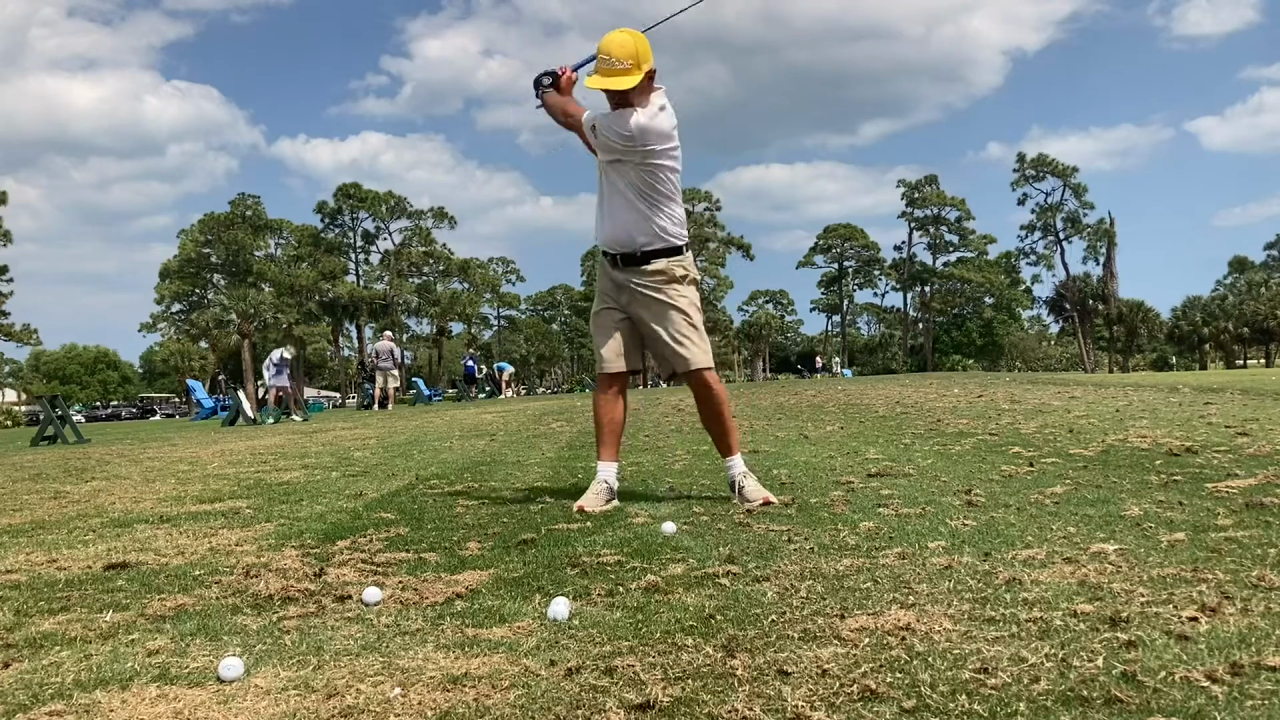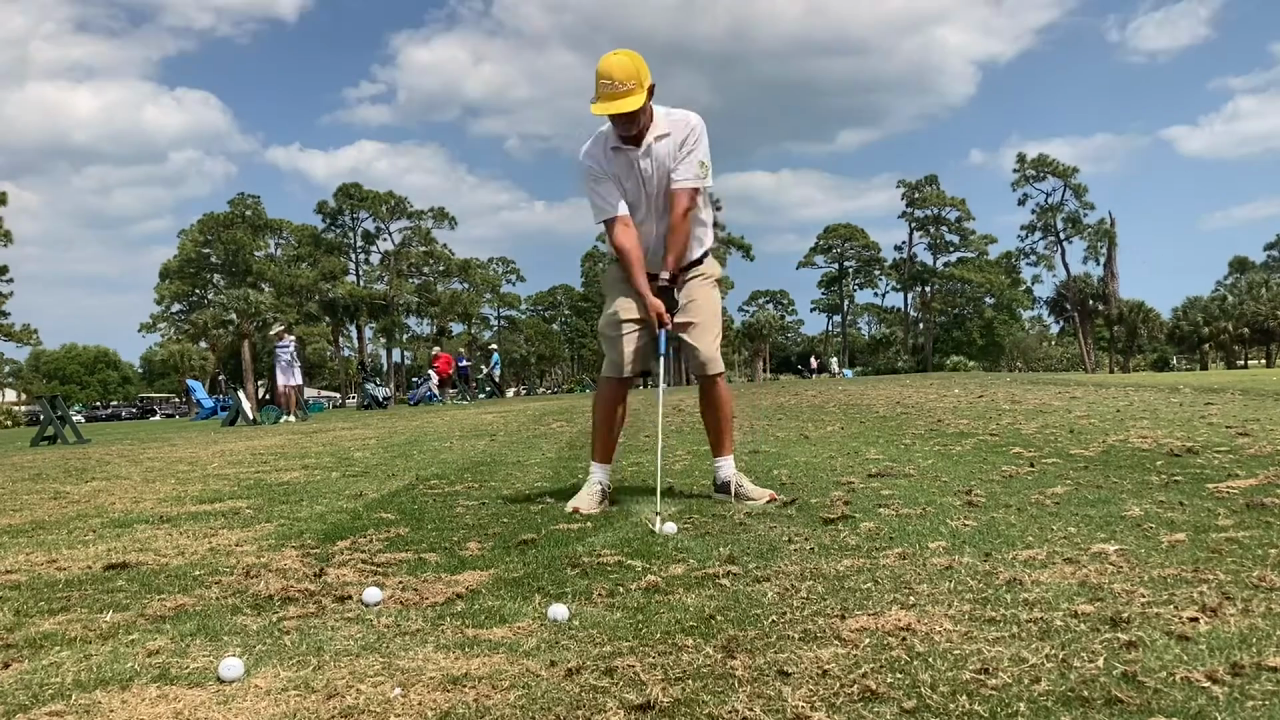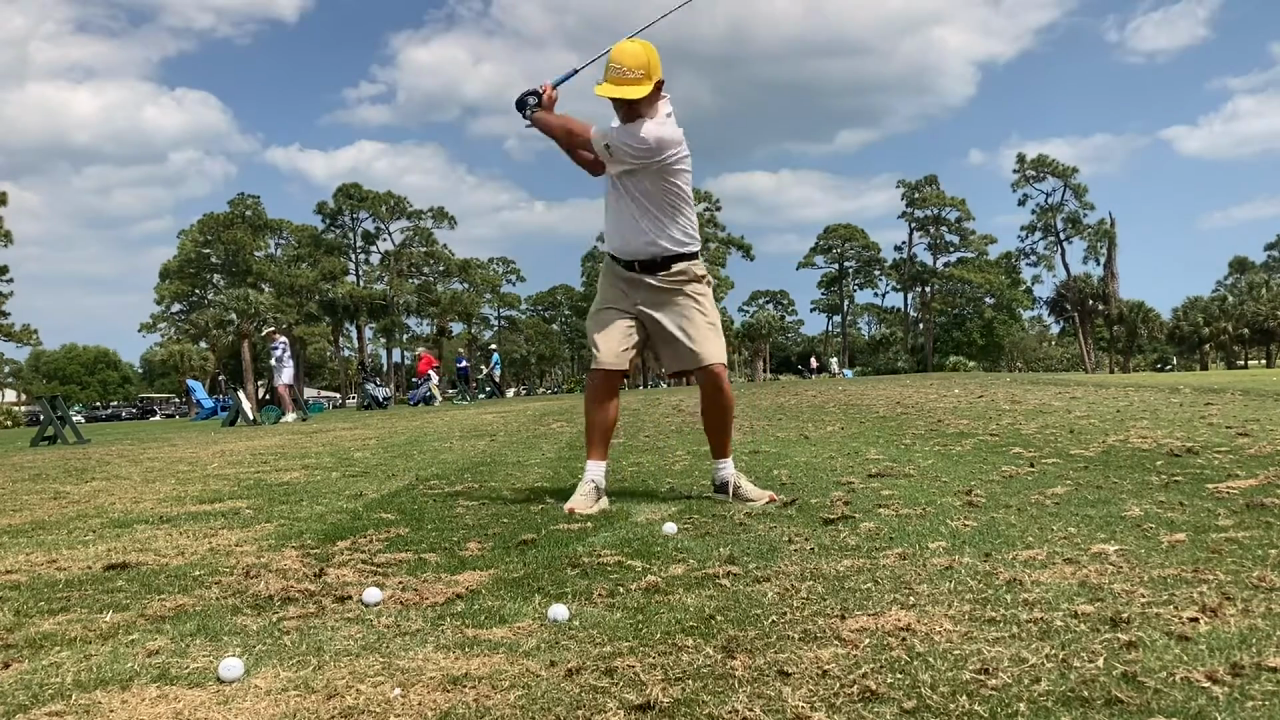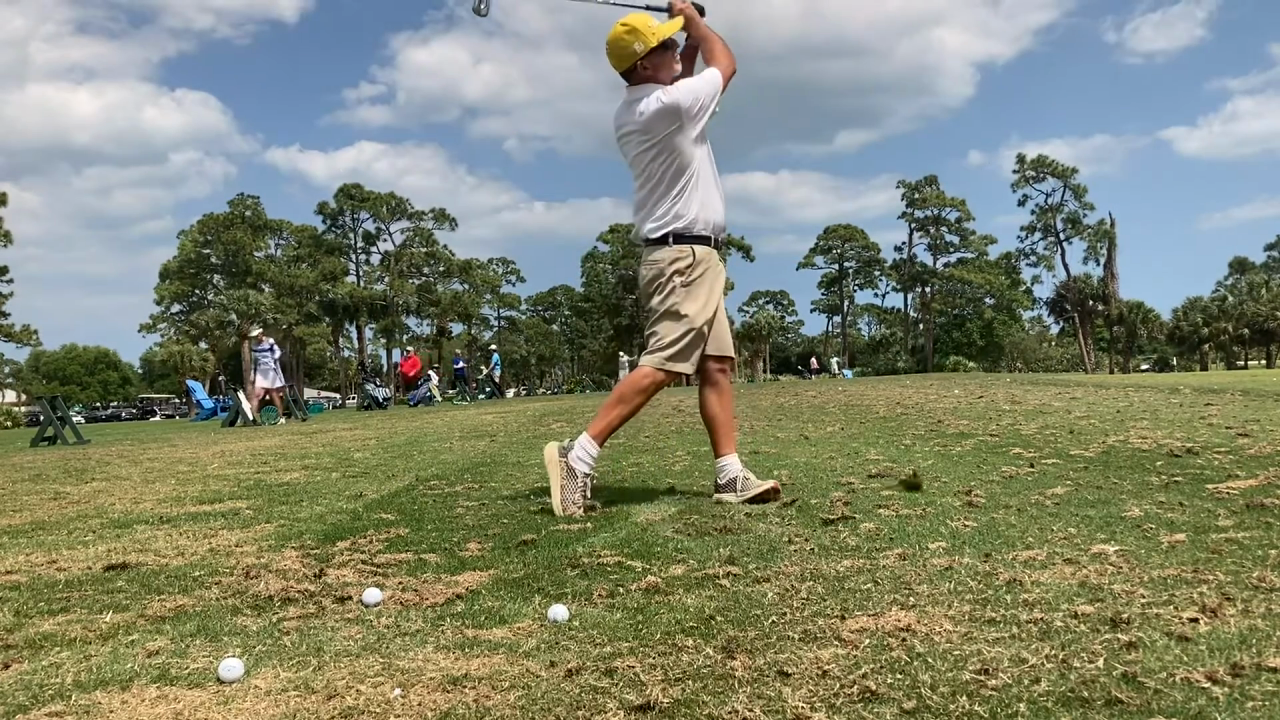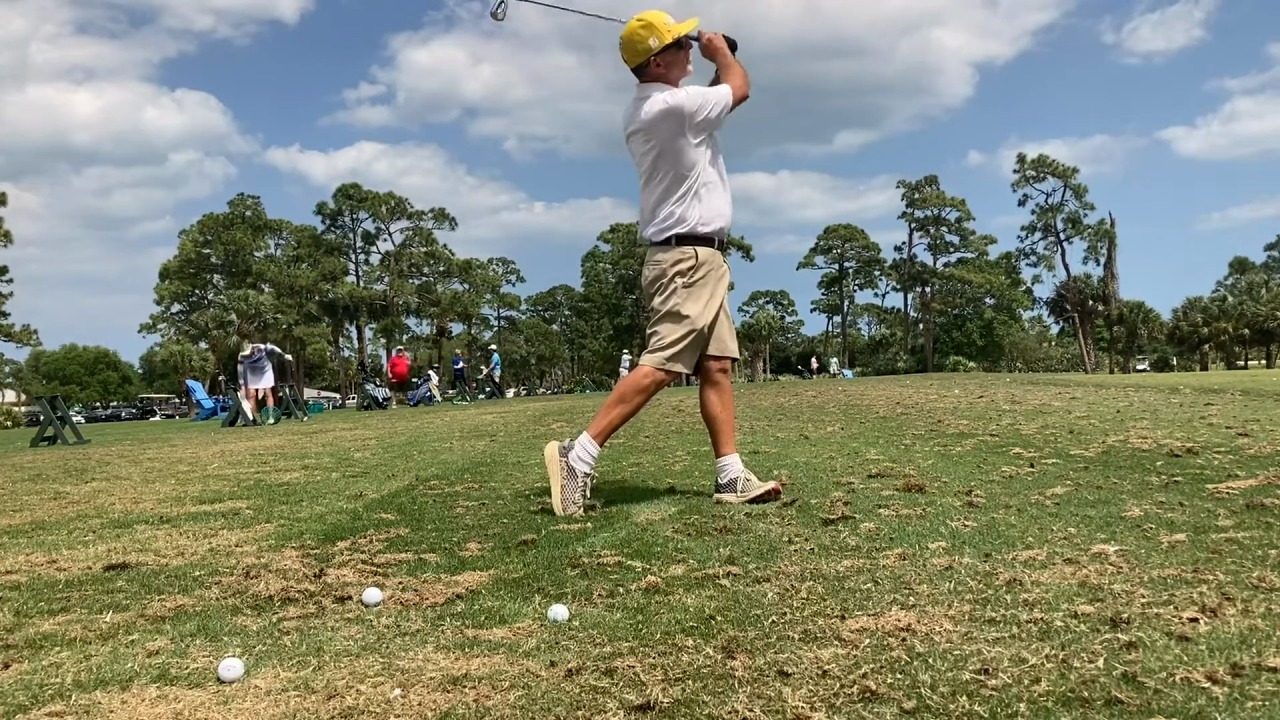
dt=1s
person 1, frame 1
left shoulder: (643, 125)
right shoulder: (631, 109)
left elbow: (574, 119)
right elbow: (604, 149)
left wrist: (552, 96)
right wrist: (566, 96)
left hip: (661, 269)
right hip: (614, 266)
left knee: (698, 370)
right knee: (610, 372)
left ankle: (739, 473)
right ankle: (606, 479)
person 1, frame 2
left shoulder: (687, 128)
right shoulder: (595, 154)
left elbow: (682, 209)
right elbow: (620, 229)
left wrist: (669, 278)
right wrist: (646, 293)
left hip: (690, 269)
right hip: (630, 274)
left knee: (711, 370)
right knee: (616, 373)
left ankle: (726, 476)
right ankle: (598, 480)
person 1, frame 3
left shoulder: (658, 135)
right shoulder: (631, 120)
left elbow: (582, 138)
right elbow: (594, 162)
left wrist: (538, 114)
right wrist: (548, 116)
left hip: (675, 275)
right hip: (622, 273)
left knee: (713, 371)
right knee: (605, 372)
left ankle: (725, 475)
right ankle: (593, 480)
person 1, frame 4
left shoulder: (632, 111)
right shoulder: (668, 105)
right elbow: (725, 66)
left hip: (687, 256)
right hip: (685, 256)
left knee: (716, 367)
right knee: (660, 367)
left ankle: (730, 476)
right ankle: (578, 455)
person 1, frame 5
left shoulder: (644, 109)
right shoulder: (675, 105)
right elbow: (739, 86)
left wrist: (702, 50)
right wrist: (719, 48)
left hip: (695, 258)
right hip: (688, 257)
left knee: (717, 366)
right knee: (660, 366)
left ankle: (731, 475)
right ankle: (578, 455)
